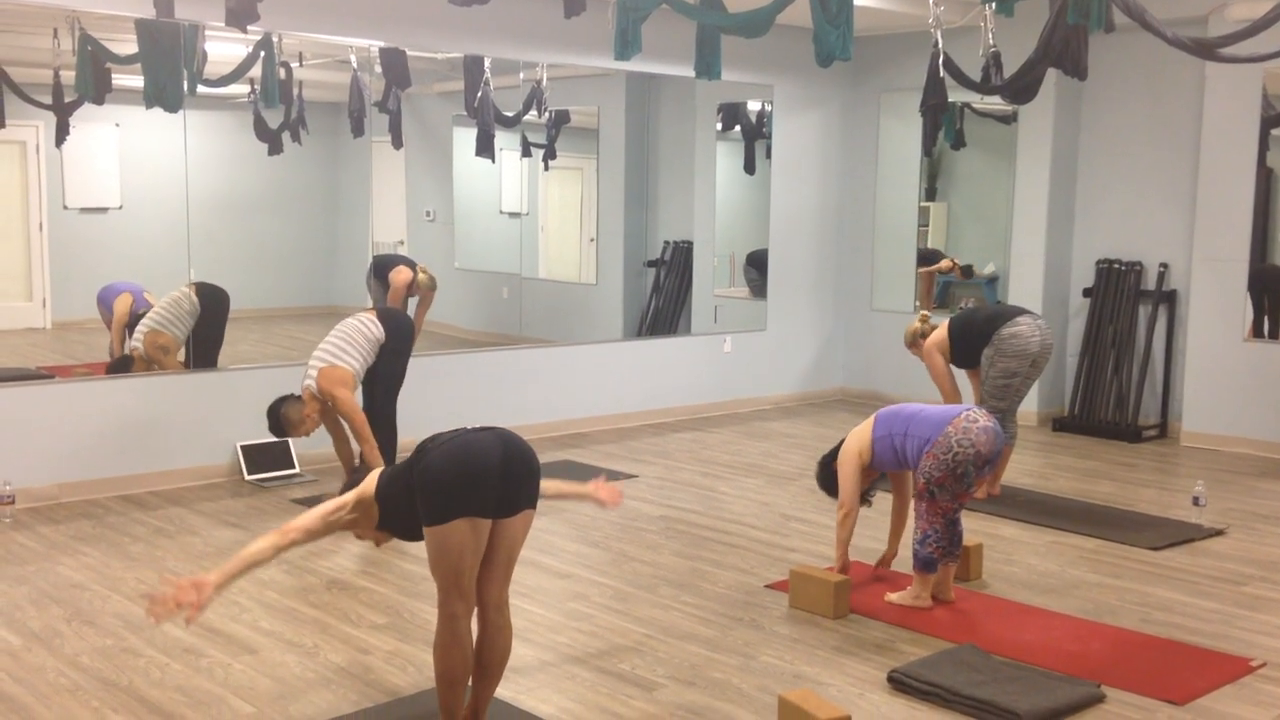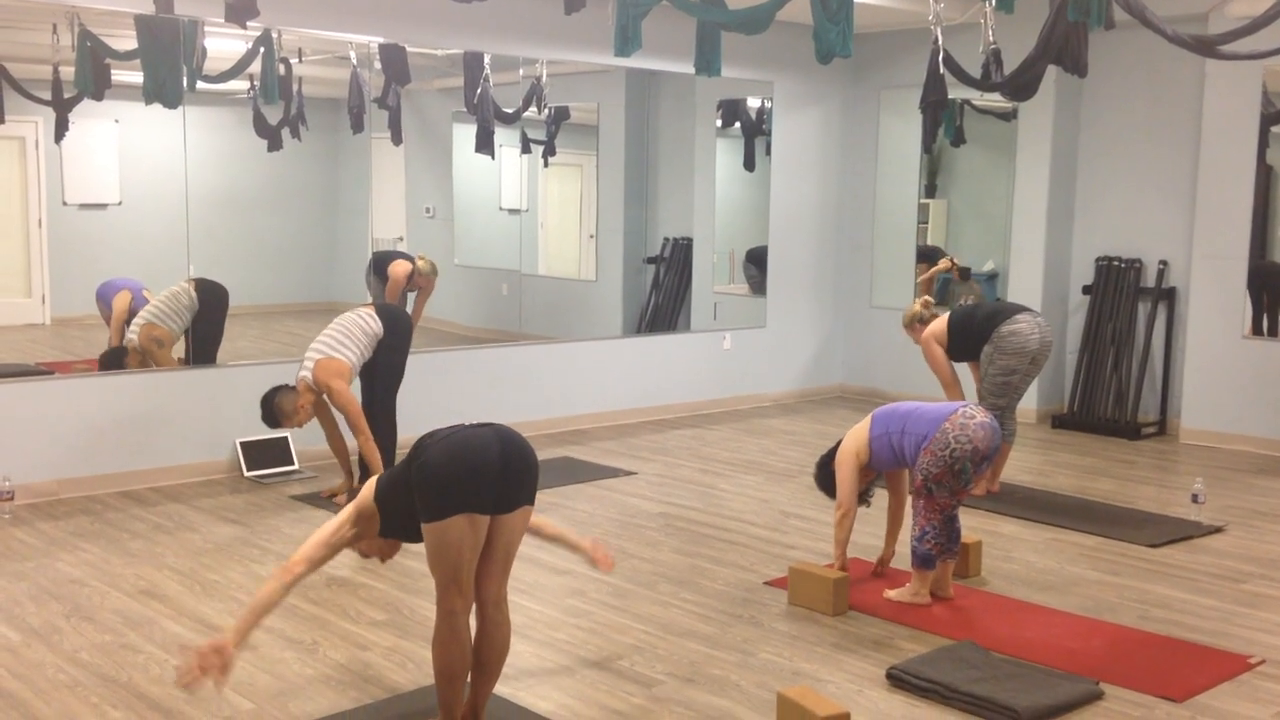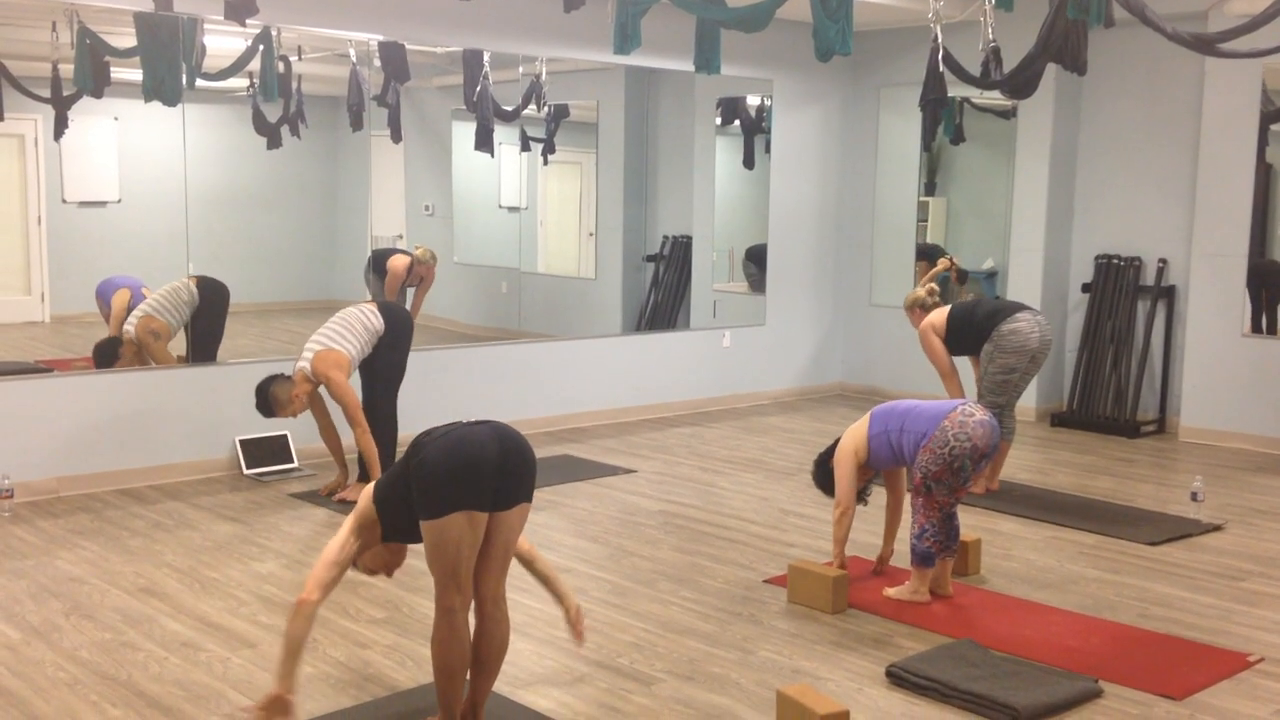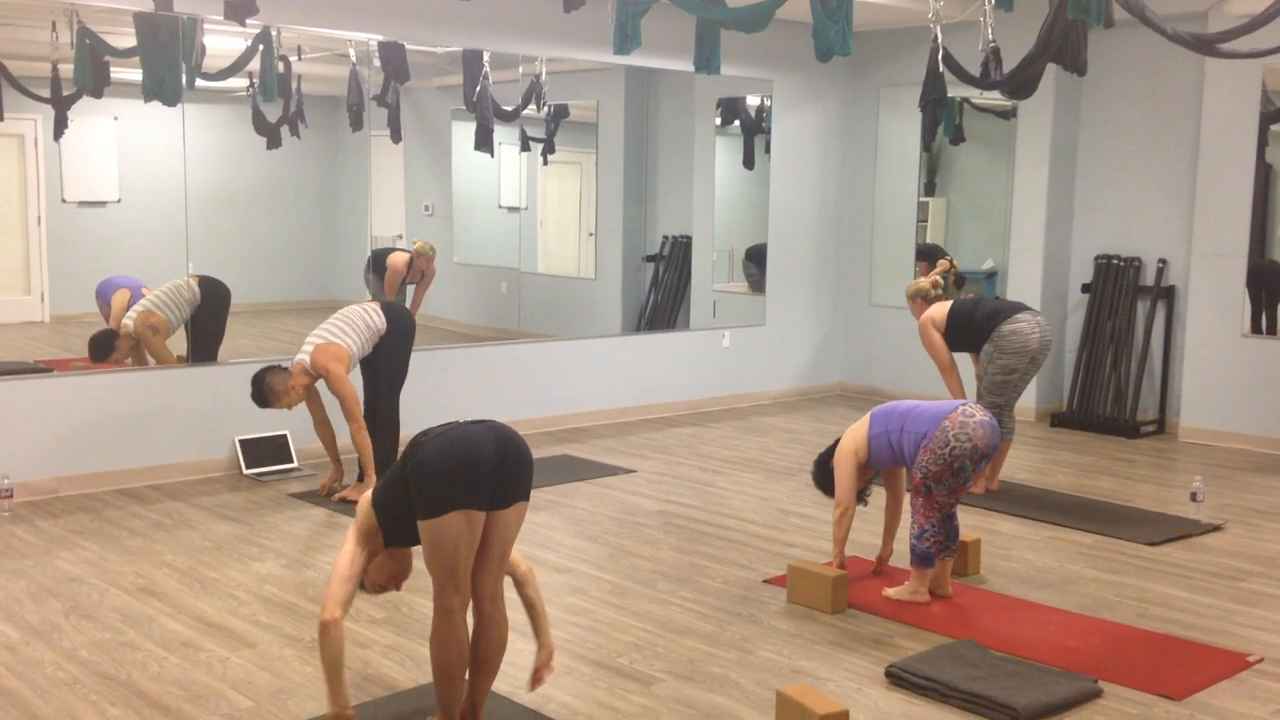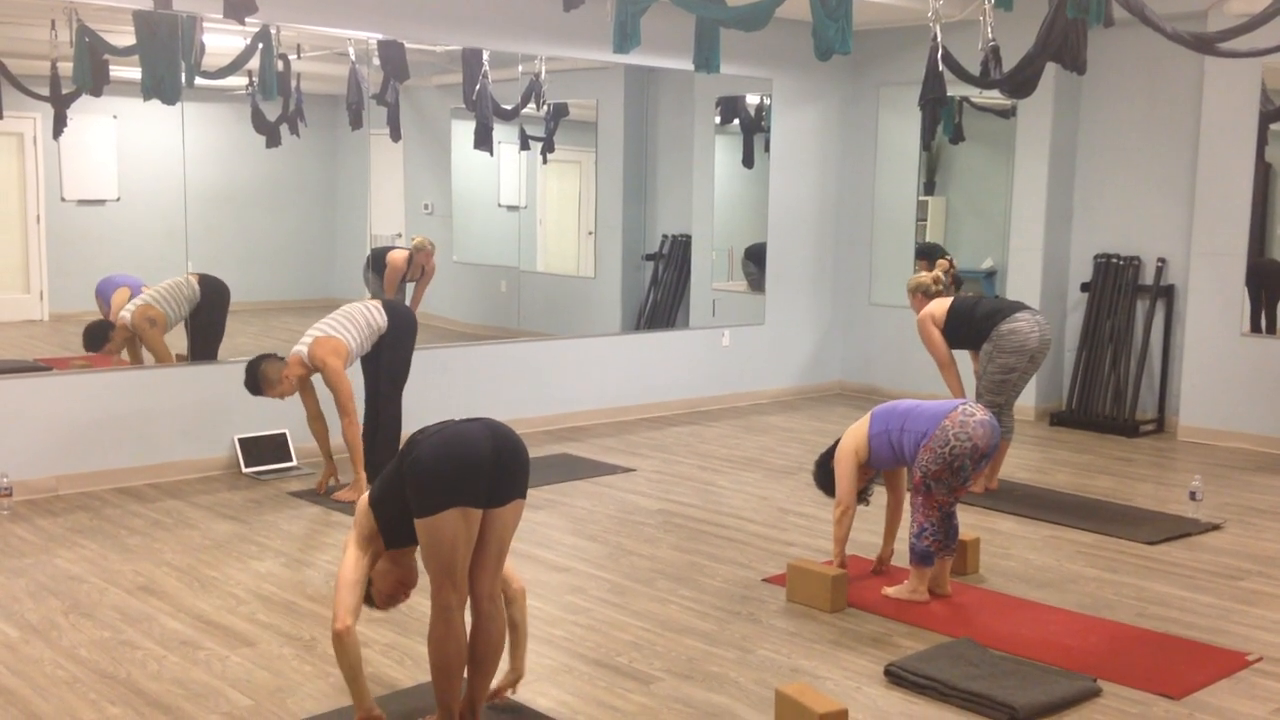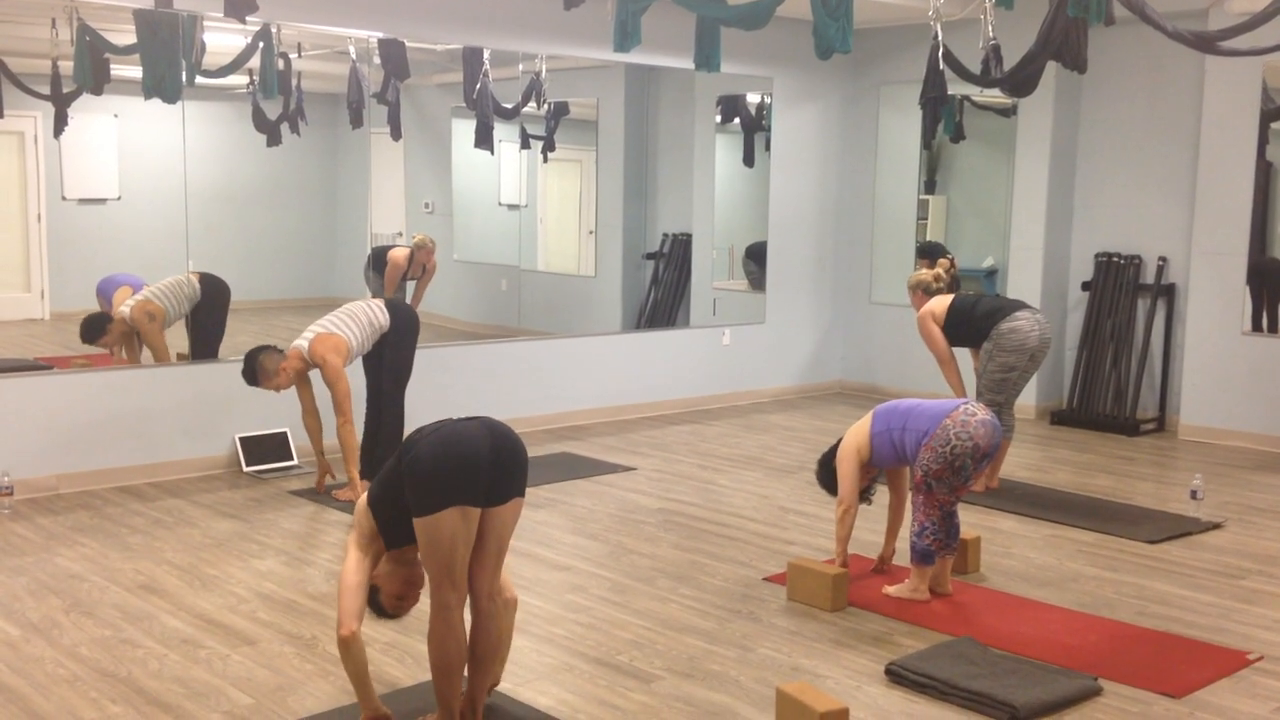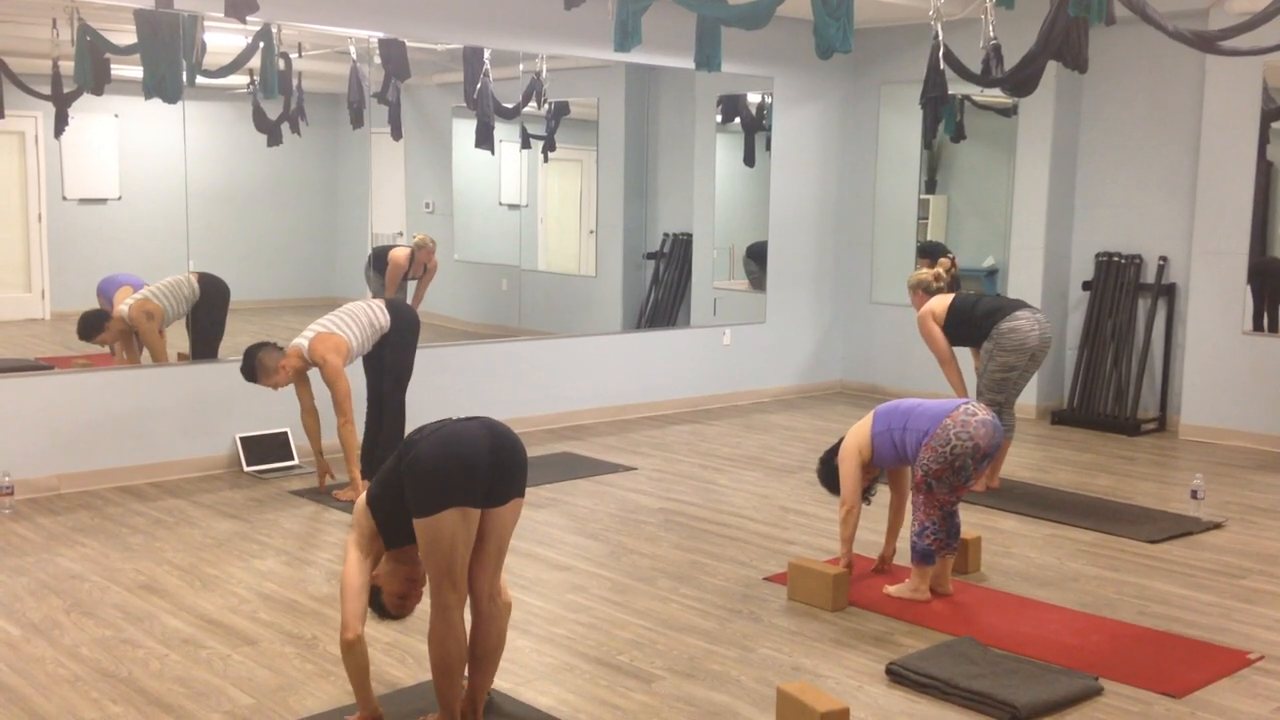
dt=0.2s
person 1, frame 1
left shoulder: (358, 502)
right shoulder: (405, 482)
left elbow: (285, 535)
right elbow: (516, 479)
left wrist: (214, 581)
right wrist: (586, 490)
left hip: (455, 468)
right hip: (515, 449)
left knee: (456, 610)
right knee: (494, 604)
person 1, frame 2
left shoulder: (362, 515)
left elbow: (292, 571)
right elbow: (517, 516)
left wrist: (233, 639)
right wrist: (580, 544)
left hip: (452, 463)
right hip: (514, 447)
left knee: (454, 608)
right knee: (492, 600)
person 1, frame 3
left shoulder: (365, 523)
left elbow: (309, 598)
right elbow: (522, 547)
left wrist: (284, 687)
right wrist: (565, 598)
left hip: (449, 461)
right hip: (513, 446)
left knee: (452, 606)
right knee: (491, 597)
person 1, frame 4
left shoulder: (366, 535)
left elbow: (331, 616)
right elbow: (520, 569)
right wrist: (544, 643)
left hip: (447, 461)
right hip: (510, 445)
left knee: (450, 605)
right knee: (489, 597)
person 1, frame 5
left shoulder: (366, 540)
left elbow: (342, 626)
right elbow: (513, 588)
right wrist: (516, 664)
left hip: (445, 460)
left knee: (448, 604)
right knee: (487, 595)
person 1, frame 6
left shoulder: (367, 541)
left elbow: (348, 631)
right elbow: (507, 597)
right wrist: (495, 673)
left hip: (443, 460)
right hip: (507, 444)
left knee: (448, 604)
right knee: (486, 594)
person 1, frame 7
left shoulder: (366, 540)
left elbow: (352, 634)
right elbow: (502, 599)
right wrist: (483, 680)
left hip: (443, 461)
right hip: (505, 445)
left knee: (448, 606)
right knee: (487, 595)
person 2, frame 1
left shoulder: (932, 346)
right shoulder: (958, 335)
left elbow: (952, 400)
right elbow: (982, 391)
left hip: (1012, 338)
left knee: (990, 414)
right knee: (1006, 414)
right ankle: (993, 483)
person 2, frame 2
left shoulder: (929, 336)
right shoulder: (958, 325)
left elbow: (951, 386)
right elbow: (983, 380)
left hip: (1012, 336)
left knee: (989, 412)
right knee: (1006, 411)
left ankle: (977, 481)
right ankle: (992, 479)
person 2, frame 3
left shoulder: (928, 326)
right shoulder: (957, 316)
left elbow: (949, 376)
right elbow: (982, 371)
left hip: (1012, 334)
left knee: (988, 410)
right knee: (1004, 409)
left ankle: (976, 480)
right ankle: (992, 478)
person 2, frame 4
left shoulder: (927, 320)
right shoulder: (958, 311)
left elbow: (948, 370)
right elbow: (980, 363)
right wrist: (975, 405)
left hip: (1012, 334)
left knee: (986, 411)
right knee: (1003, 410)
left ankle: (976, 480)
right ankle: (991, 478)
person 2, frame 5
left shoulder: (926, 316)
right shoulder: (958, 307)
left elbow: (947, 365)
right elbow: (978, 359)
left hip: (1010, 333)
right hip: (1038, 326)
left knee: (985, 410)
right knee: (1002, 409)
left ankle: (975, 479)
right ankle: (991, 477)
person 2, frame 6
left shoulder: (926, 314)
right shoulder: (959, 305)
left elbow: (947, 362)
right elbow: (979, 355)
left hip: (1011, 332)
right hip: (1039, 325)
left knee: (986, 408)
right knee: (1003, 407)
left ankle: (975, 478)
right ankle: (991, 476)
person 2, frame 7
left shoulder: (926, 313)
right shoulder: (959, 304)
left elbow: (947, 362)
right elbow: (979, 352)
left hip: (1011, 332)
right hip: (1039, 324)
left knee: (986, 408)
right knee: (1003, 407)
left ankle: (976, 478)
right ankle: (992, 476)
person 3, frame 1
left shoulder: (852, 449)
right shoulder: (888, 442)
left elbow: (847, 509)
right elbow: (901, 499)
left wrist: (841, 557)
right wrist: (891, 548)
left hip: (957, 439)
left knee: (929, 514)
right knee: (948, 511)
left ankle: (920, 594)
right ankle: (943, 587)
person 3, frame 2
left shoulder: (849, 449)
right shoulder: (885, 446)
left elbow: (845, 509)
right elbow: (897, 499)
left wrist: (839, 557)
right wrist: (888, 549)
left hip: (954, 435)
left knee: (926, 510)
right knee: (945, 509)
left ankle: (918, 591)
right ankle: (942, 583)
person 3, frame 3
left shoulder: (848, 447)
right shoulder: (883, 445)
left elbow: (844, 507)
right elbow: (895, 498)
left wrist: (838, 555)
right wrist: (887, 547)
left hip: (953, 433)
left knee: (926, 508)
right knee: (944, 506)
left ankle: (918, 589)
right ankle: (941, 582)
person 3, frame 4
left shoulder: (848, 447)
right shoulder: (883, 446)
left elbow: (844, 507)
right elbow: (895, 498)
left wrist: (837, 555)
right wrist: (886, 547)
left hip: (954, 434)
left knee: (925, 508)
right knee: (943, 507)
left ankle: (917, 589)
right ankle: (940, 582)
person 3, frame 5
left shoulder: (848, 447)
right shoulder: (883, 445)
left elbow: (844, 507)
right elbow: (896, 498)
left wrist: (838, 555)
right wrist: (887, 547)
left hip: (954, 433)
left knee: (924, 507)
right knee: (943, 505)
left ankle: (916, 588)
right ankle: (939, 581)
person 3, frame 6
left shoulder: (850, 446)
right shoulder: (885, 442)
left elbow: (846, 506)
right elbow: (898, 497)
left wrist: (840, 553)
right wrist: (888, 547)
left hip: (955, 432)
left knee: (926, 505)
right knee: (944, 504)
left ankle: (917, 587)
right ankle: (940, 580)
person 3, frame 7
left shoulder: (852, 446)
right shoulder: (888, 442)
left elbow: (849, 506)
right elbow: (899, 497)
left wrist: (845, 554)
right wrist: (889, 547)
left hip: (955, 432)
left knee: (926, 505)
right knee: (945, 504)
left ankle: (918, 587)
right ankle: (941, 580)
person 4, frame 1
left shoulder: (332, 391)
right shoulder: (309, 397)
left elbow: (368, 444)
right elbow: (339, 438)
left hip: (394, 328)
right hip: (371, 327)
left knee: (382, 410)
right knee: (371, 410)
person 4, frame 2
left shoulder: (329, 383)
right shoulder: (304, 387)
left elbow: (364, 436)
right elbow: (332, 433)
right wrist: (348, 479)
left hip: (392, 325)
right hip: (367, 322)
left knee: (382, 406)
right knee: (370, 405)
right ankle: (367, 481)
person 4, frame 3
left shoulder: (328, 374)
right shoulder: (300, 379)
left elbow: (361, 429)
right elbow: (325, 426)
right wrist: (342, 472)
left hip: (392, 323)
right hip: (367, 318)
left knee: (382, 405)
right knee: (370, 404)
left ankle: (371, 481)
right ankle: (365, 479)
person 4, frame 4
left shoulder: (328, 368)
right shoulder: (298, 372)
left elbow: (357, 424)
right elbow: (320, 422)
left wrist: (370, 478)
right wrist: (337, 467)
left hip: (395, 323)
right hip: (372, 321)
left knee: (385, 405)
right knee: (372, 404)
right ankle: (364, 480)
person 4, frame 5
left shoulder: (325, 361)
right shoulder: (295, 364)
left elbow: (349, 420)
right elbow: (314, 416)
left wrist: (359, 475)
right wrist: (329, 462)
left hip: (396, 322)
right hip: (374, 324)
left knee: (387, 403)
right knee: (373, 404)
right ankle: (369, 478)
person 4, frame 6
left shoulder: (325, 358)
right shoulder: (294, 358)
left elbow: (345, 419)
right elbow: (309, 413)
left wrist: (352, 474)
right wrist: (321, 460)
left hip: (398, 322)
right hip: (377, 325)
left knee: (390, 403)
right knee: (374, 403)
right ankle: (370, 476)
person 4, frame 7
left shoulder: (325, 358)
right shoulder: (294, 357)
left elbow: (345, 419)
right elbow: (308, 411)
left wrist: (354, 474)
right wrist: (319, 459)
left hip: (399, 322)
right hip: (377, 325)
left knee: (390, 404)
right knee: (375, 404)
right ankle: (371, 476)
